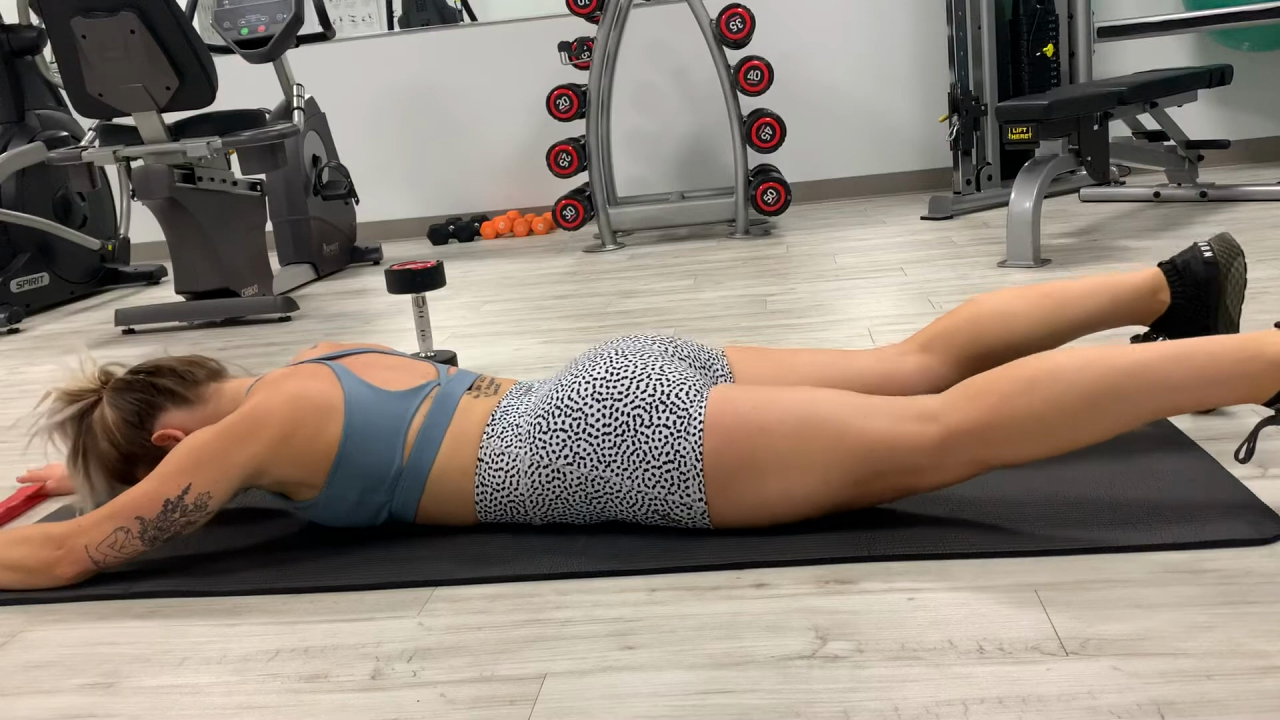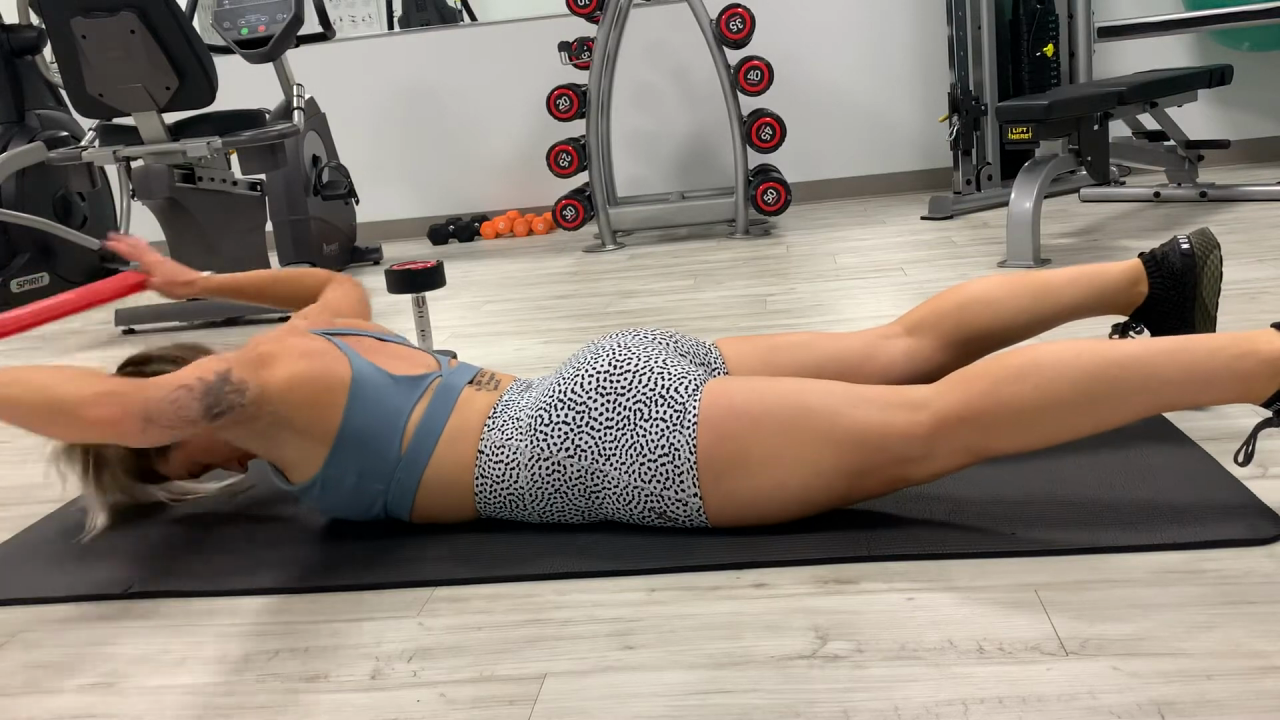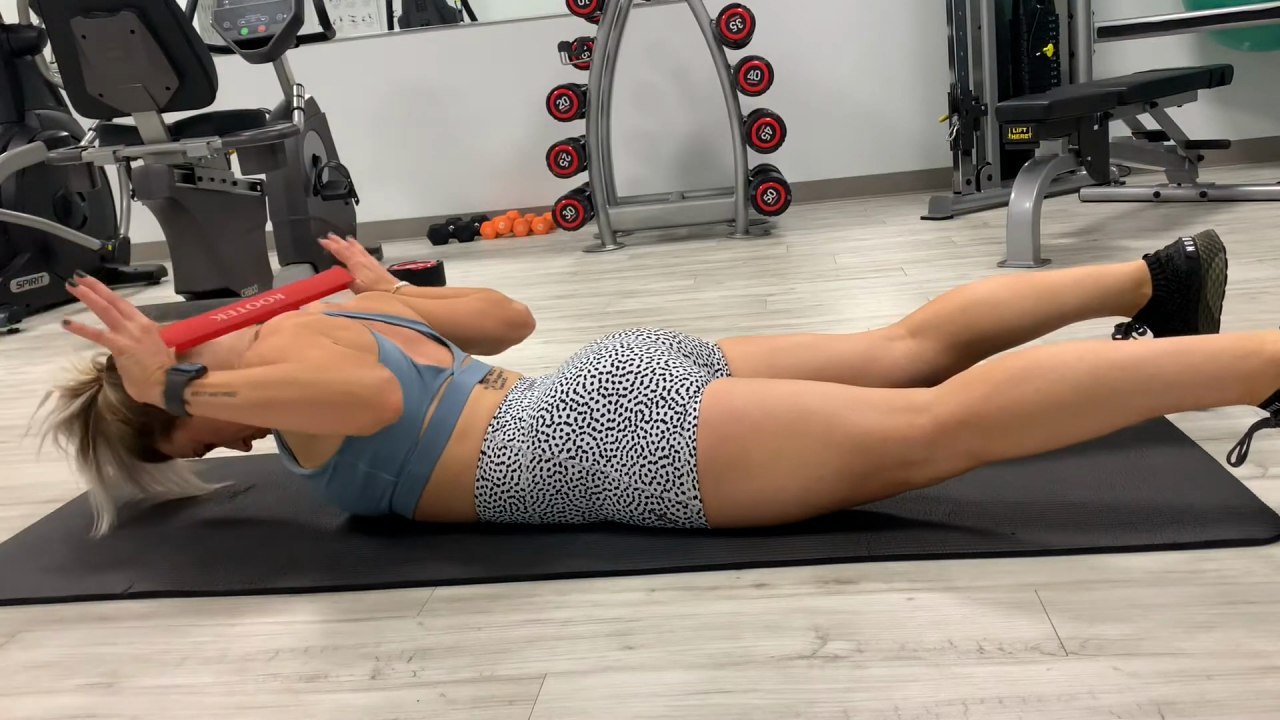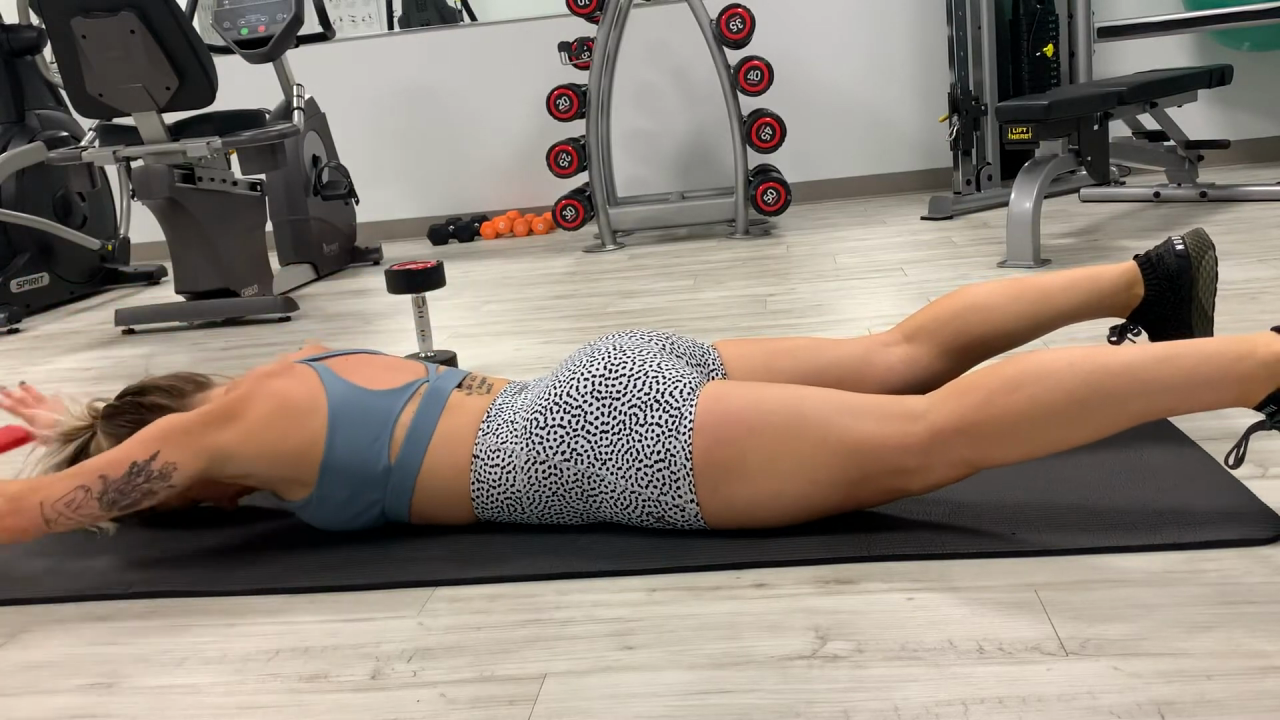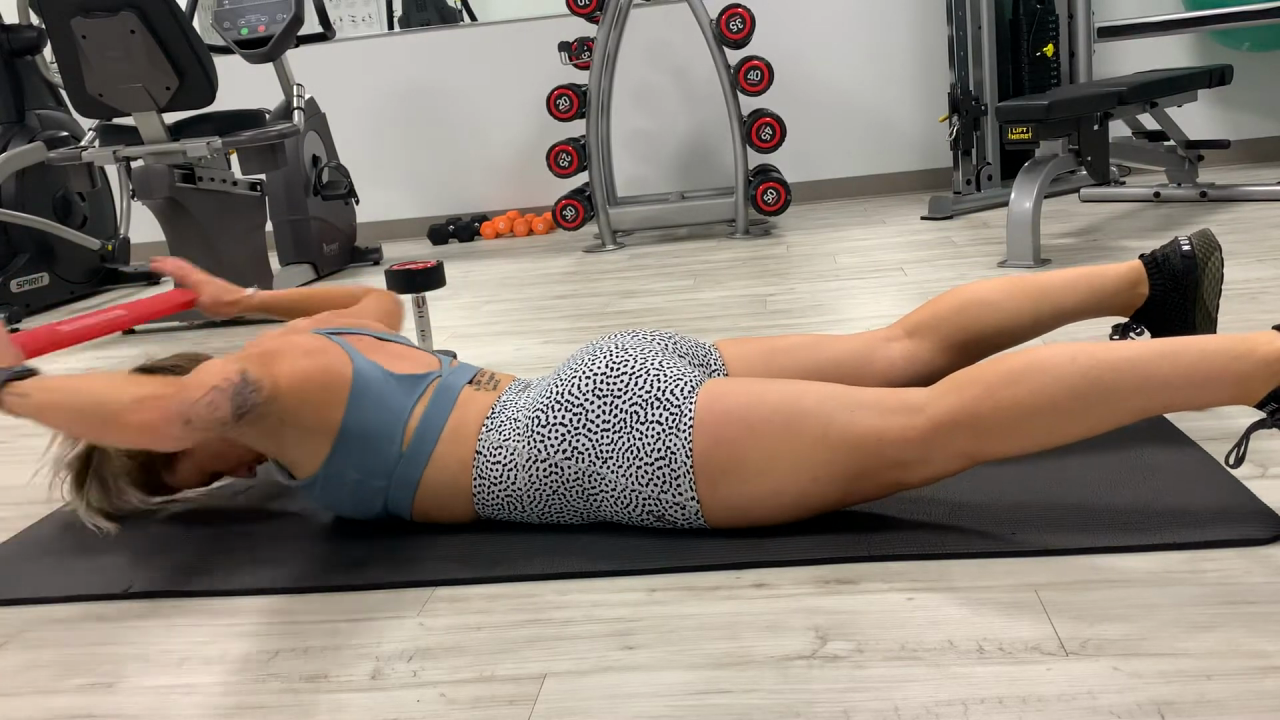
dt=1s
person 1, frame 1
left shoulder: (250, 434)
right shoulder: (317, 360)
left hip: (619, 449)
right hip: (625, 383)
left knee: (952, 433)
right knee: (924, 365)
right ankle: (1175, 286)
person 1, frame 2
left shoulder: (261, 380)
right shoulder: (309, 338)
left elbow: (129, 400)
right elbow: (345, 281)
right wrist: (203, 282)
left hip: (616, 438)
right hip: (622, 377)
left knee: (937, 425)
right knee: (905, 349)
right ankle: (1152, 273)
person 1, frame 3
left shoulder: (279, 351)
right shoulder: (334, 315)
left elbow: (378, 398)
right elbow: (509, 313)
left wrist: (175, 376)
left hip: (618, 444)
right hip: (623, 377)
left knee: (939, 430)
right knee: (903, 350)
right ankle: (1156, 278)
person 1, frame 4
left shoulder: (223, 432)
right shoulder: (291, 370)
left hip: (611, 444)
right hip: (615, 380)
left knee: (931, 438)
right knee: (900, 355)
right ankle: (1148, 276)
person 1, frame 5
left shoulder: (261, 375)
right shoulder: (315, 346)
left elbow: (170, 396)
right elbow: (386, 301)
right wrist: (239, 297)
left hip: (615, 445)
right hip: (621, 379)
left knee: (932, 432)
right knee: (902, 352)
right ankle: (1151, 277)
